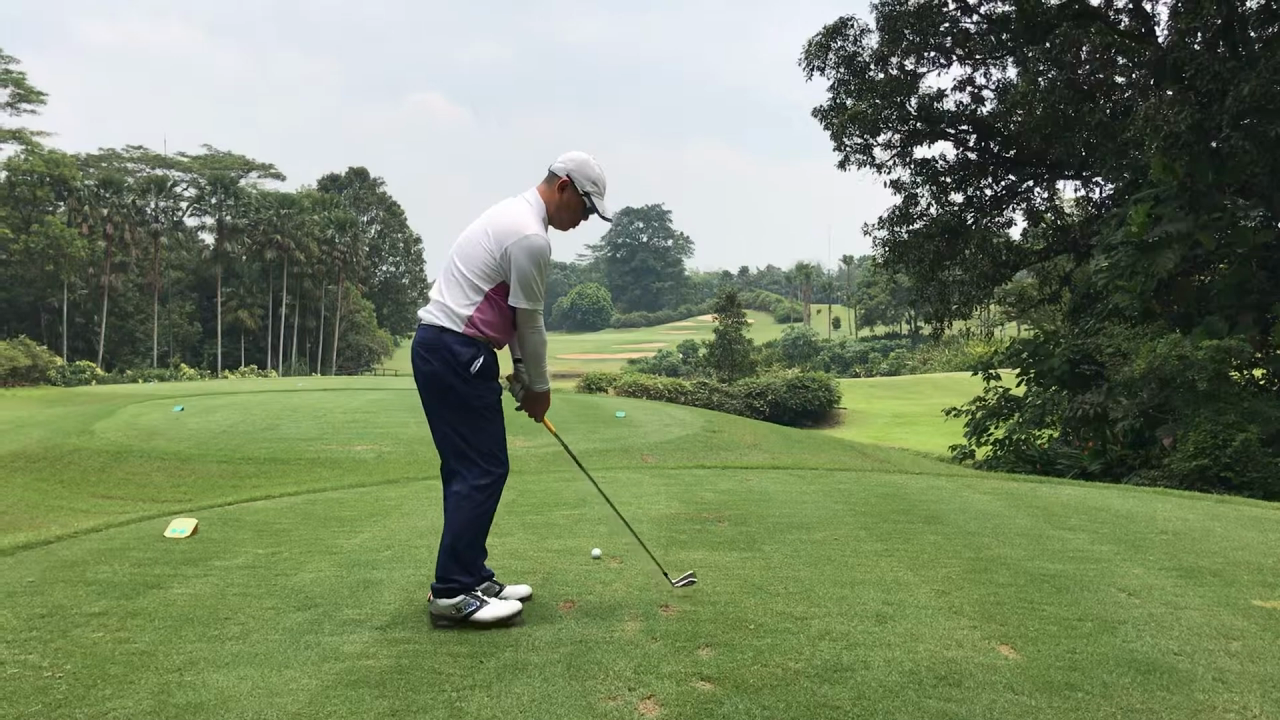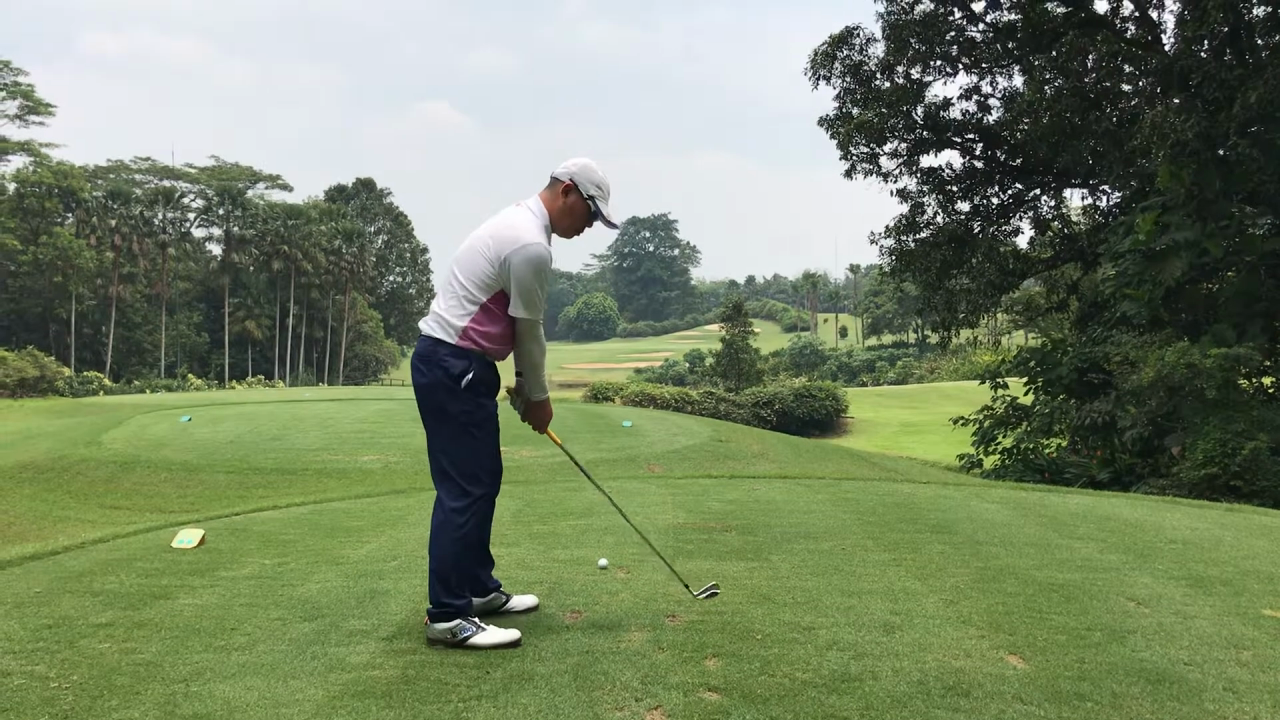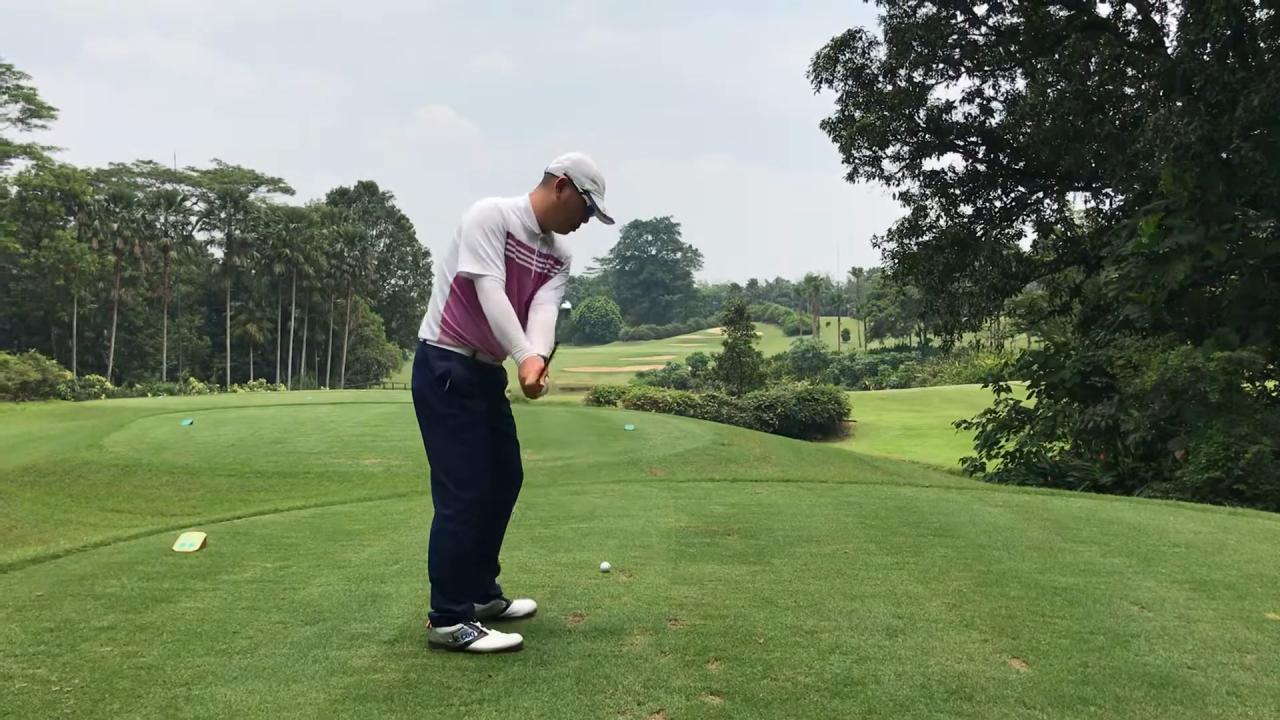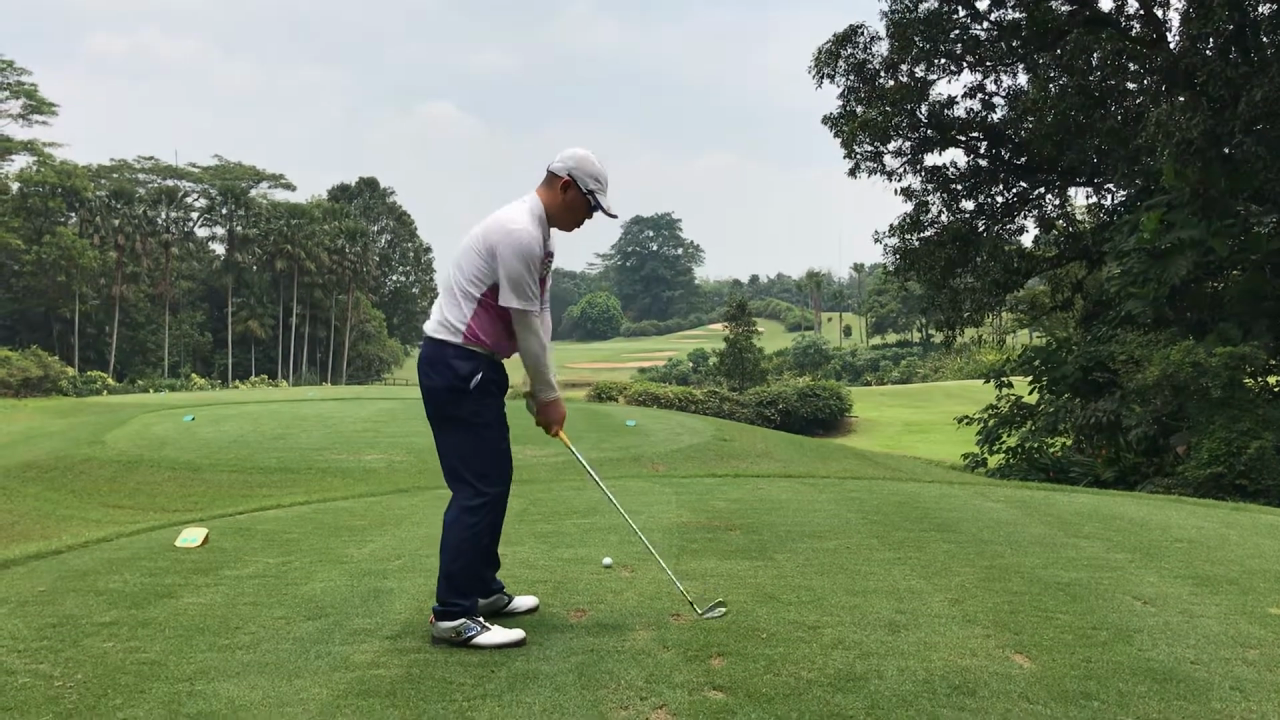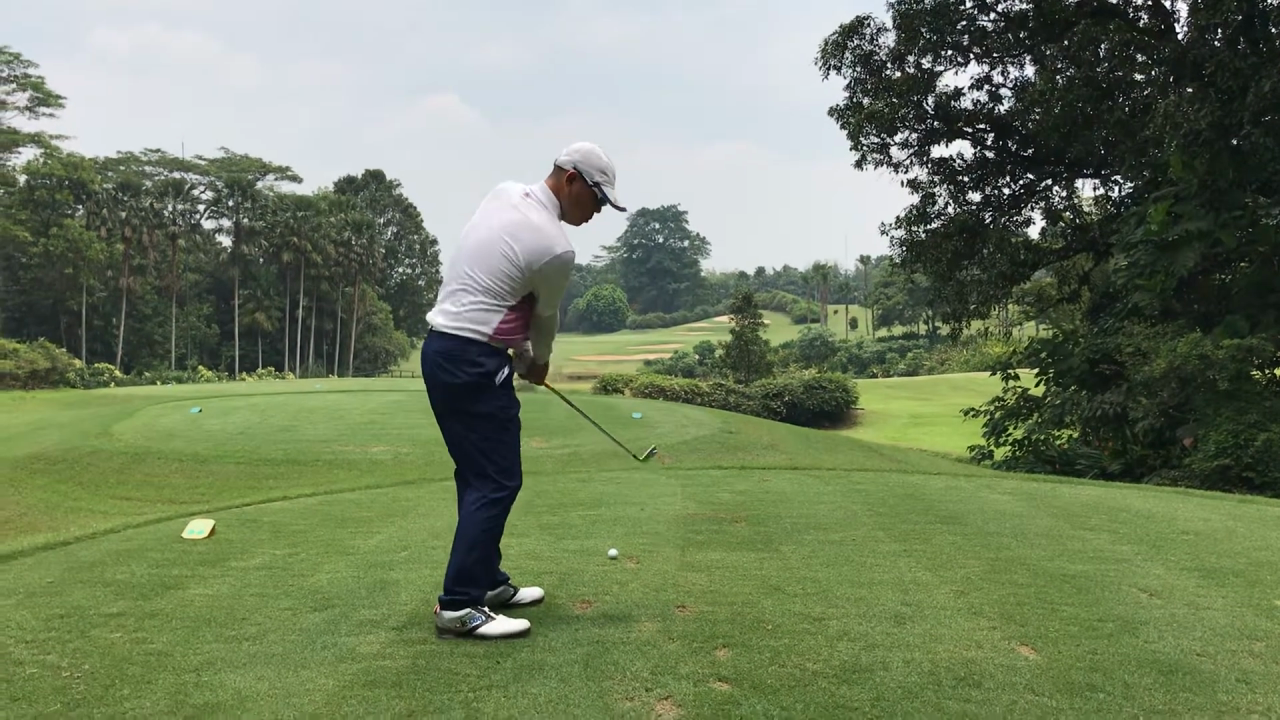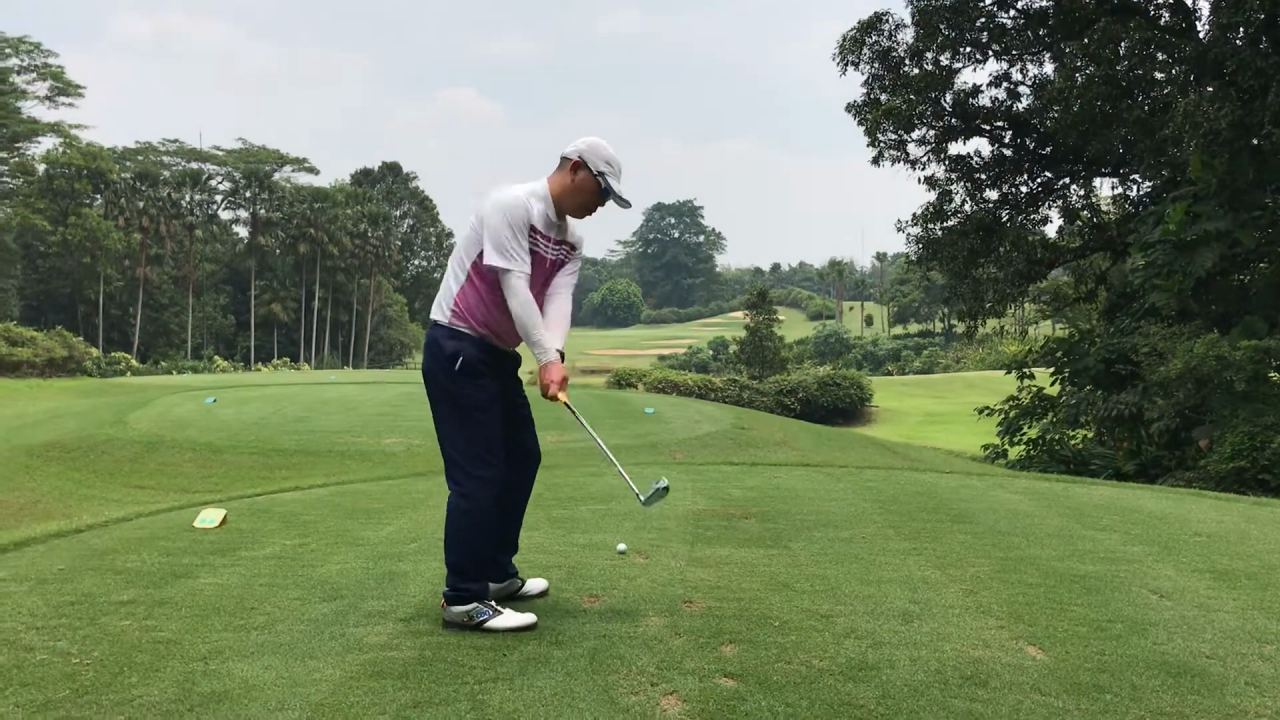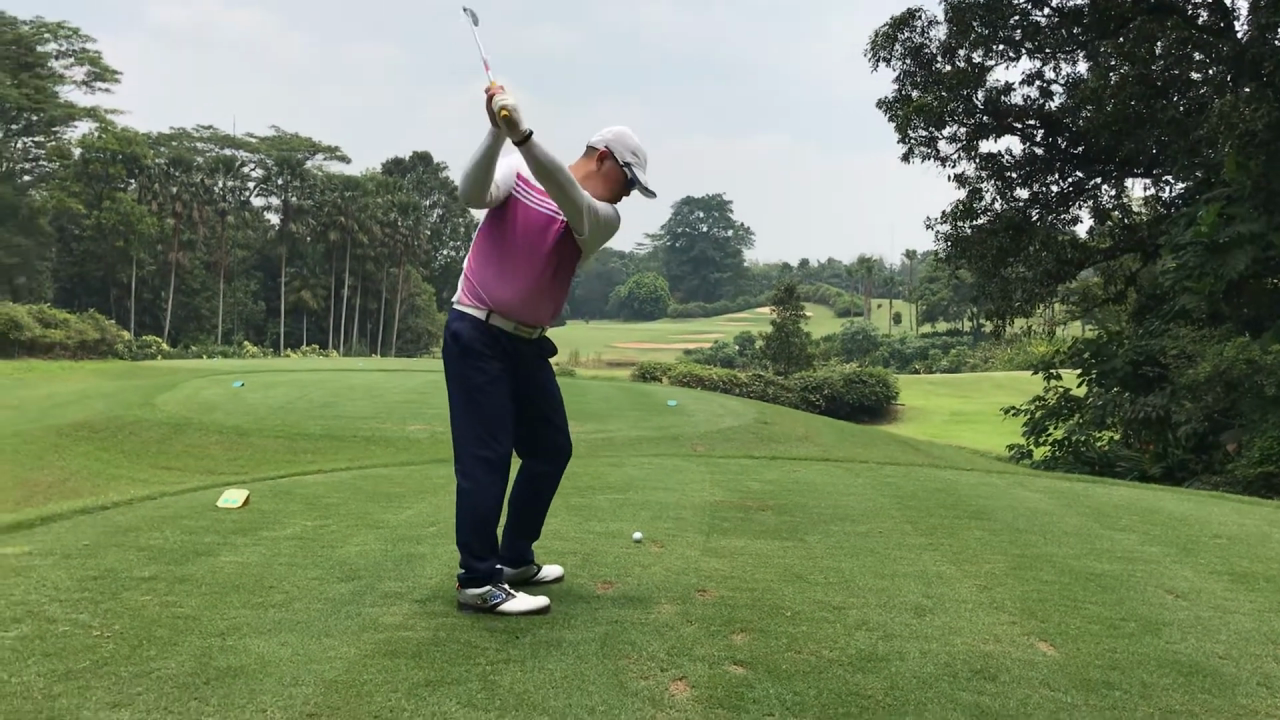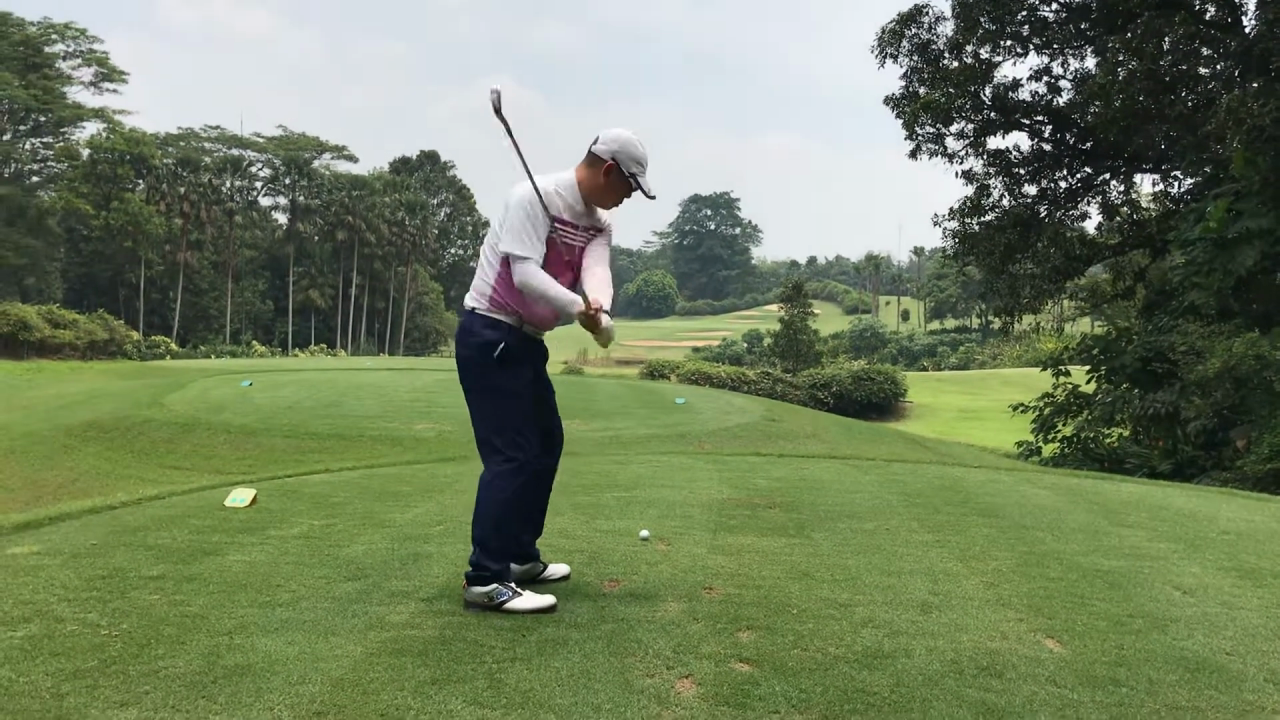
dt=0.4s
person 1, frame 1
left shoulder: (514, 212)
right shoulder: (530, 237)
right elbow: (530, 320)
left wrist: (522, 368)
right wrist: (540, 385)
left hip: (441, 346)
right hip: (457, 353)
left knee: (468, 469)
right knee: (483, 470)
left ankle: (471, 576)
right ankle: (452, 590)
person 1, frame 2
left shoulder: (523, 225)
right shoulder: (530, 243)
left elbow: (527, 324)
right elbow: (528, 329)
left wrist: (527, 387)
right wrist: (538, 395)
left hip: (463, 365)
right hip: (452, 366)
left knee: (482, 479)
right knee: (464, 487)
left ankle: (477, 586)
right ankle: (447, 616)
person 1, frame 3
left shoulder: (558, 256)
right shoulder: (490, 215)
left elbow: (543, 313)
right elbow: (490, 294)
left wrist: (538, 360)
right wrist: (523, 356)
left hip: (487, 371)
right hip: (446, 368)
left knee: (503, 480)
right knee: (461, 493)
left ankle: (479, 594)
right ankle: (449, 620)
person 1, frame 4
left shoulder: (534, 235)
right shoulder: (519, 235)
left elbow: (539, 317)
right elbow: (525, 324)
left wrist: (540, 387)
right wrist: (547, 395)
left hip: (465, 363)
right hip: (458, 365)
left knee: (493, 480)
right knee: (478, 487)
left ankle: (481, 588)
right ankle: (453, 614)
person 1, frame 5
left shoulder: (506, 194)
right shoulder: (555, 250)
right elbow: (544, 318)
left wrist: (522, 347)
right wrist: (536, 357)
left hip: (445, 347)
right hip: (473, 361)
left knee: (480, 474)
right knee: (497, 480)
left ankle: (485, 580)
right ankle: (458, 604)
person 1, frame 6
left shoulder: (570, 242)
right shoulder: (512, 202)
left elbow: (559, 300)
right elbow: (515, 286)
left wrist: (554, 357)
right wrist: (545, 358)
left hip: (499, 355)
right hip: (458, 350)
left knee: (521, 460)
right knee: (477, 472)
left ankle: (496, 574)
right ankle: (464, 598)
person 1, frame 7
left shoulder: (603, 218)
right shoulder: (515, 171)
left elbow: (568, 199)
right elbow: (471, 194)
left wrist: (522, 134)
right wrist: (498, 132)
left hip: (528, 344)
right hip: (476, 334)
left knee: (550, 450)
right knee: (485, 457)
left ankle: (513, 558)
right ankle: (478, 580)
person 1, frame 8
left shoulder: (598, 225)
right shoulder: (535, 197)
left elbow: (596, 273)
right elbow: (525, 275)
left wrist: (598, 306)
right wrist: (578, 306)
left hip: (517, 339)
right hip: (492, 338)
left knee: (544, 446)
right knee: (510, 454)
left ankle: (518, 557)
right ankle: (485, 580)
